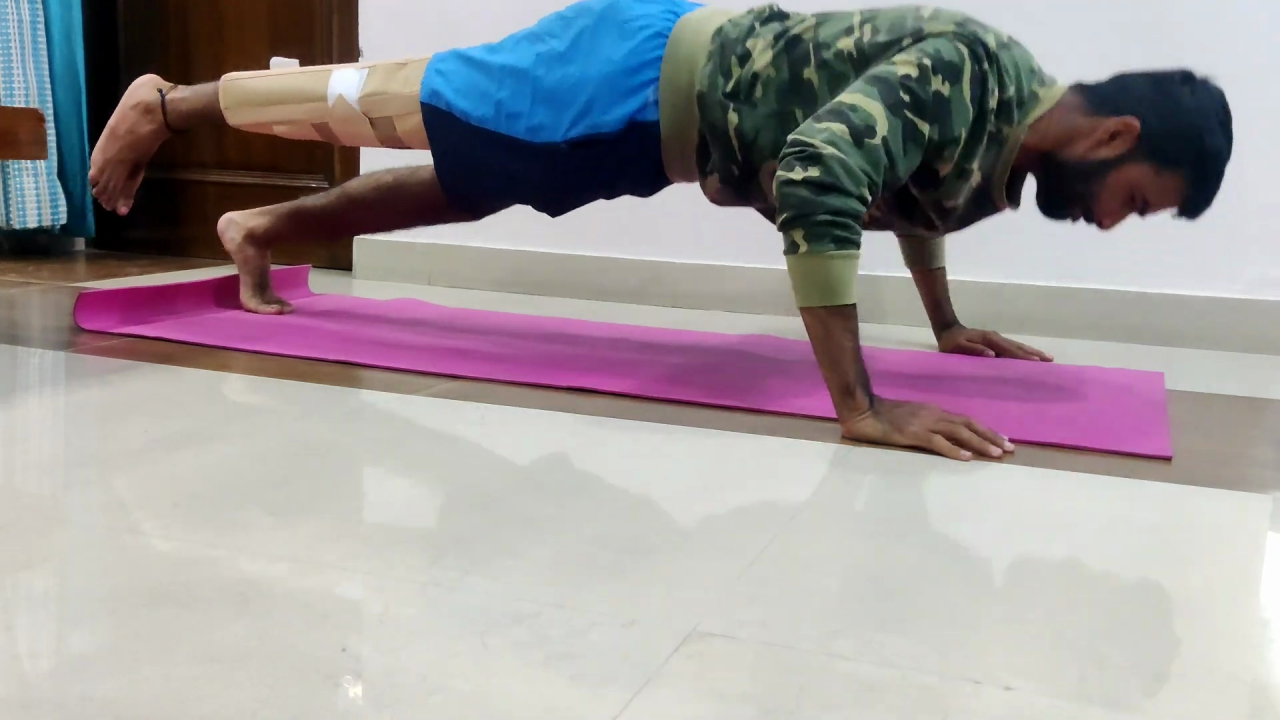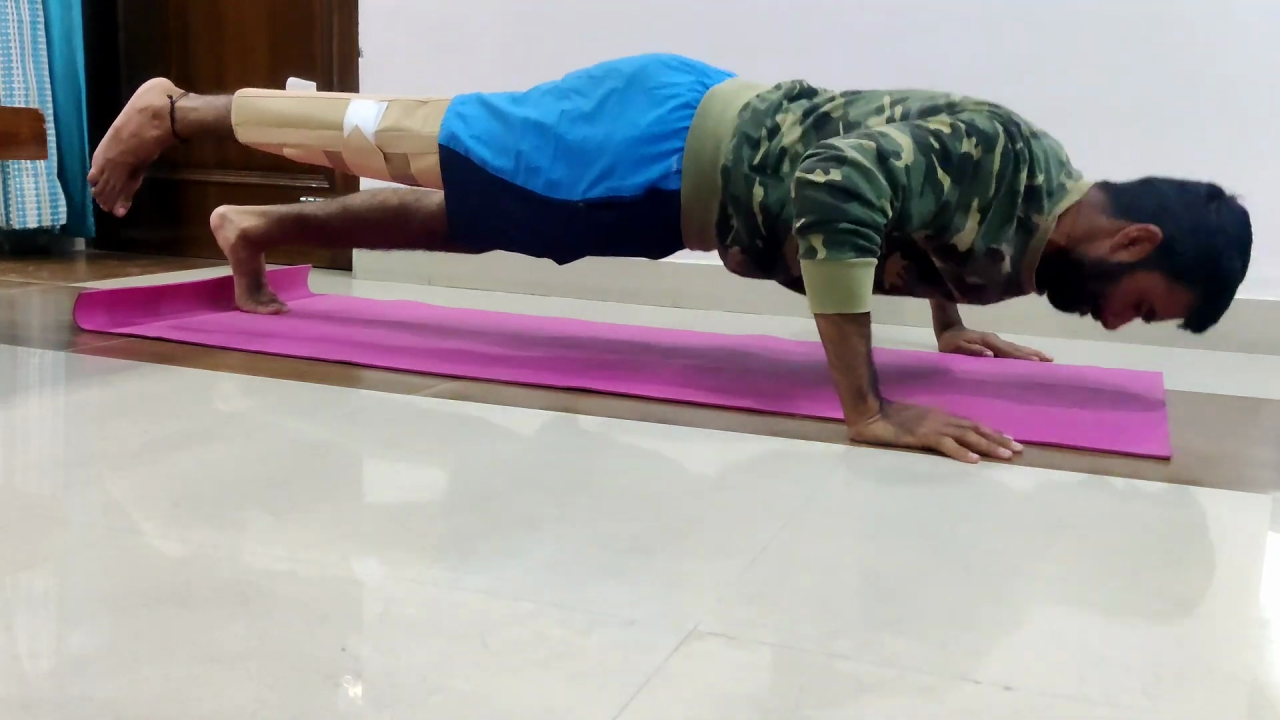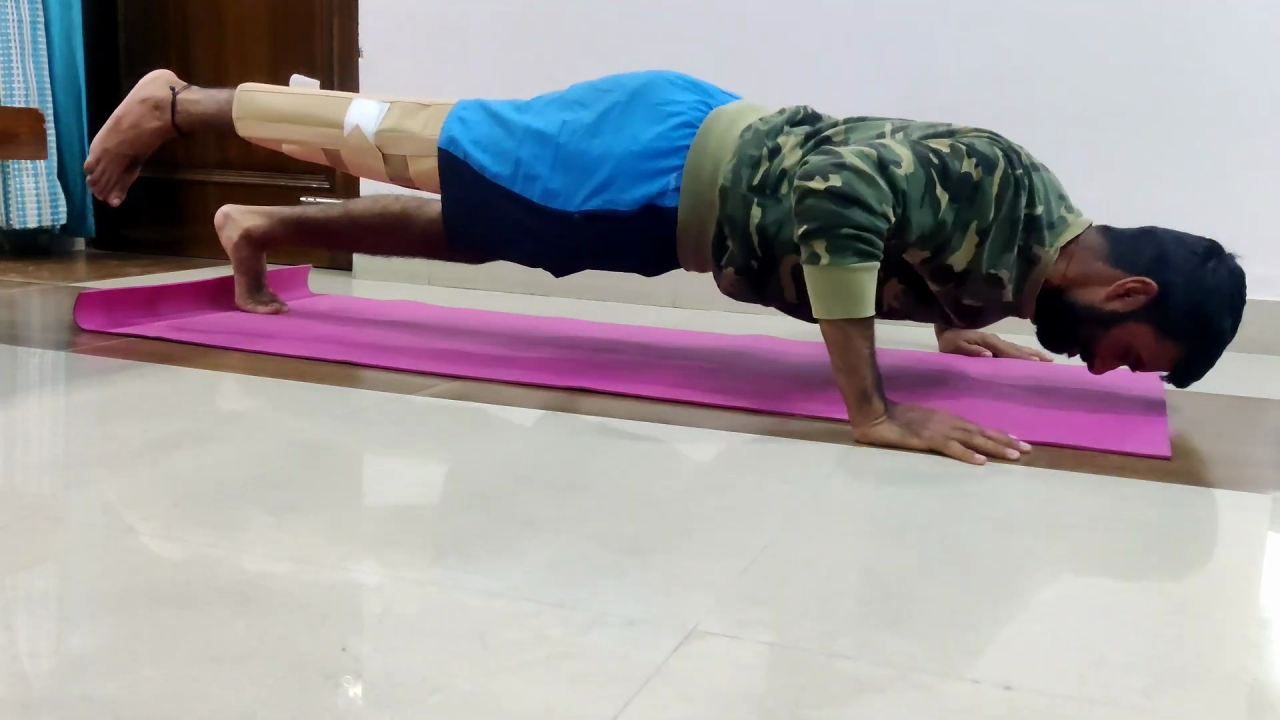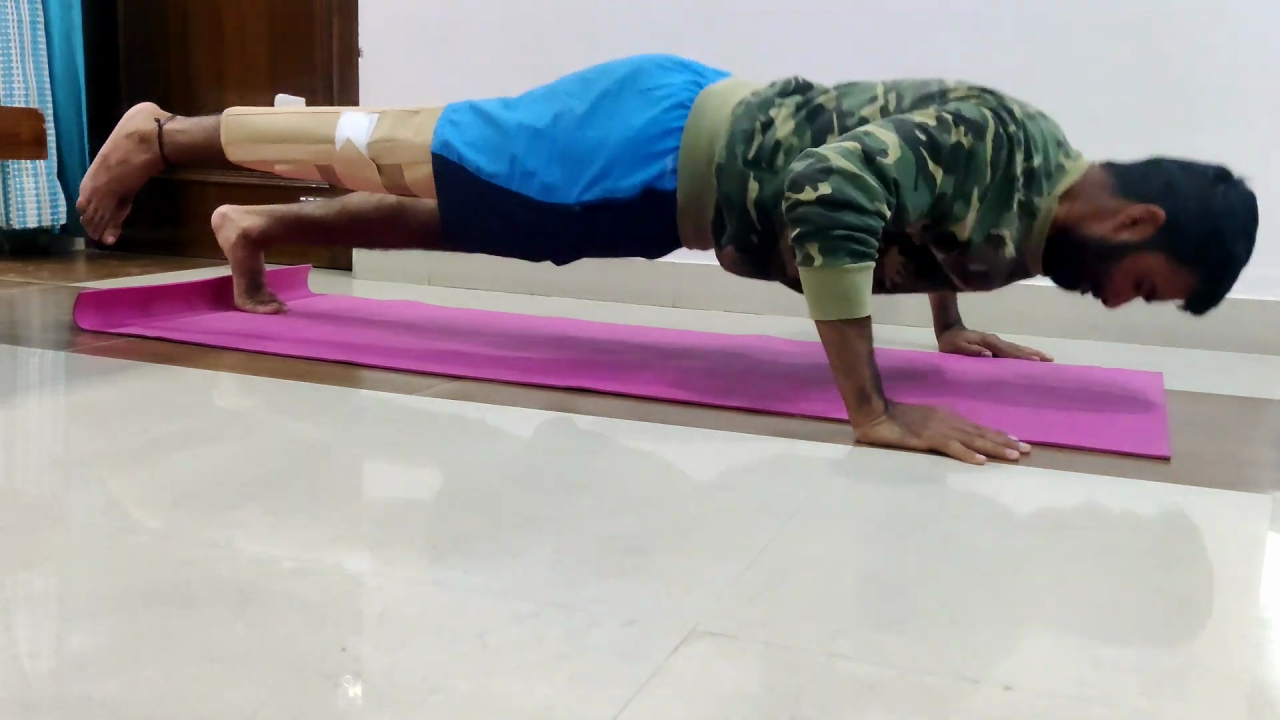
dt=1s
person 1, frame 1
left shoulder: (1010, 138)
left elbow: (904, 175)
right elbow: (818, 176)
left wrist: (948, 324)
right wrist: (858, 405)
left hip: (671, 108)
left knee: (456, 188)
right knee: (386, 105)
left ankle: (262, 228)
right ankle: (166, 100)
person 1, frame 2
left shoulder: (1032, 215)
right shoulder: (1000, 159)
right elbow: (838, 181)
left wrist: (950, 319)
right wrist: (867, 408)
left hip: (699, 147)
right hip: (666, 142)
left knee: (452, 215)
right knee: (398, 143)
left ankle: (260, 225)
right ankle: (173, 108)
person 1, frame 3
left shoulder: (1033, 242)
right shoulder: (998, 191)
right elbow: (838, 187)
left wrist: (951, 324)
right wrist: (873, 412)
left hip: (690, 172)
right hip: (663, 161)
left knee: (456, 224)
right knee: (399, 143)
left ankle: (263, 228)
right ankle: (175, 101)
person 1, frame 4
left shoulder: (1034, 180)
right shoulder: (989, 144)
right elbow: (834, 191)
left wrist: (951, 323)
right wrist: (873, 410)
left hip: (691, 150)
right hip: (656, 145)
left knee: (449, 209)
right knee: (398, 156)
left ankle: (259, 227)
right ankle: (159, 135)
